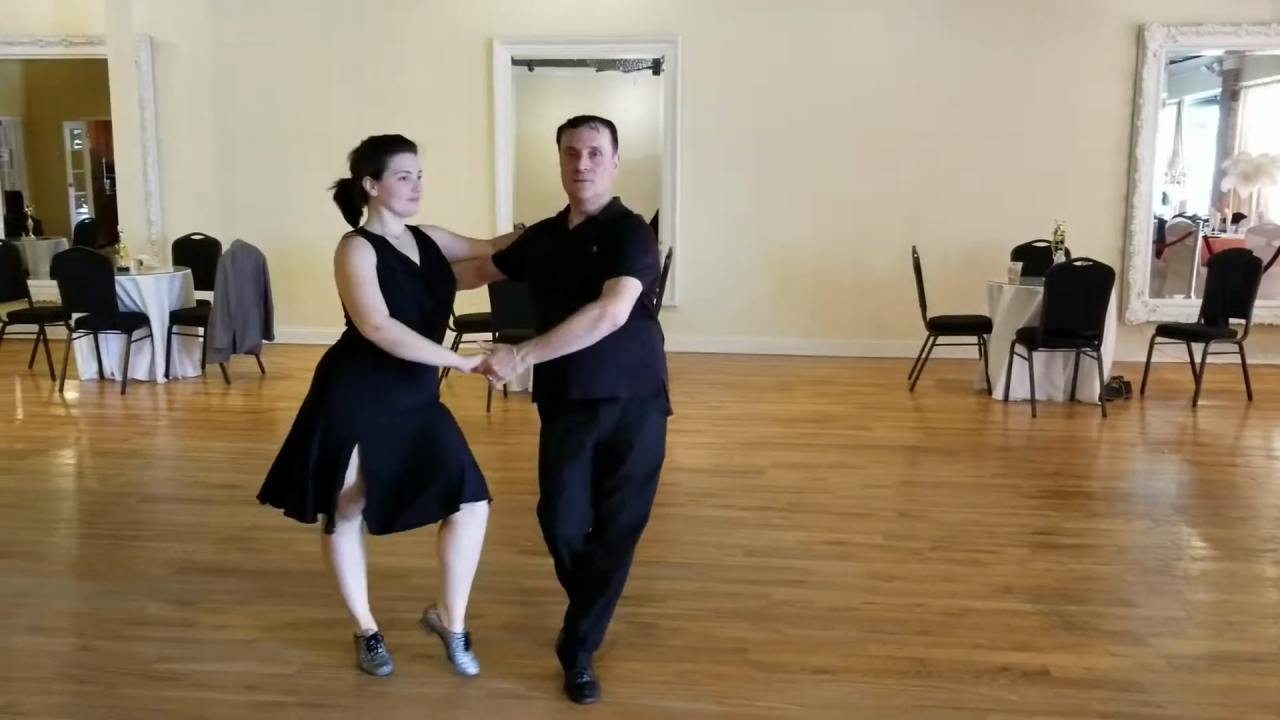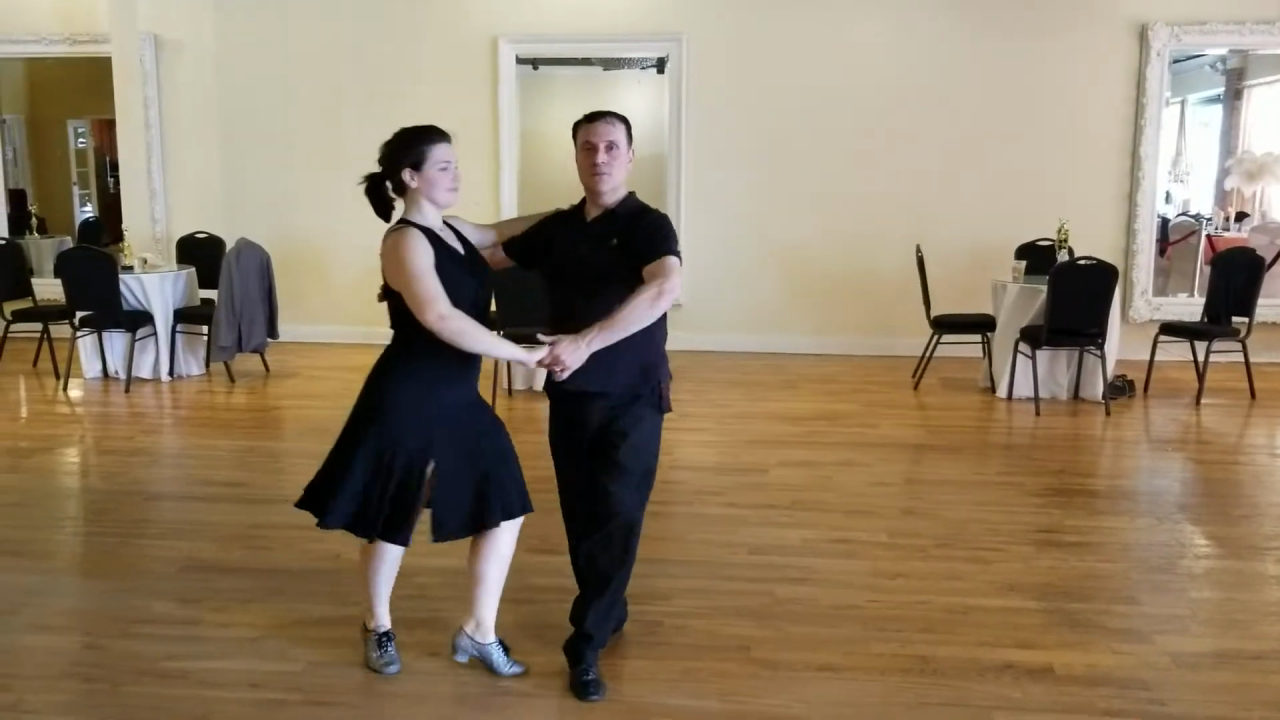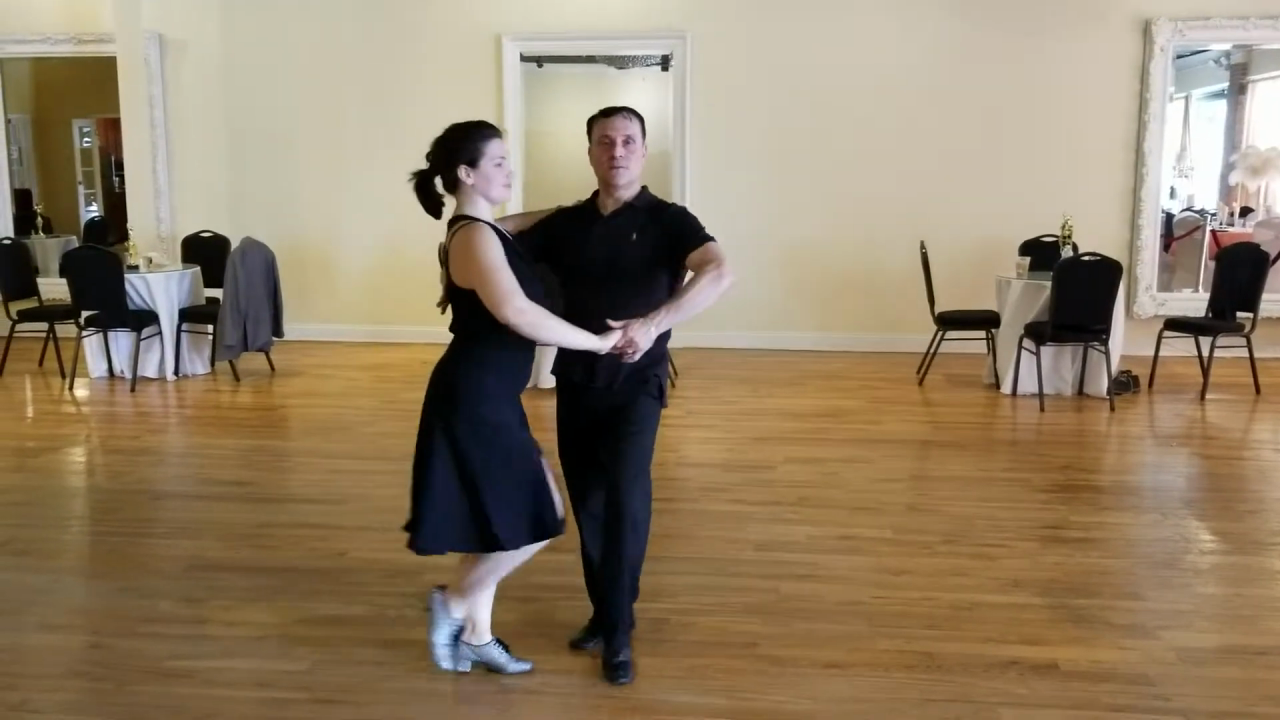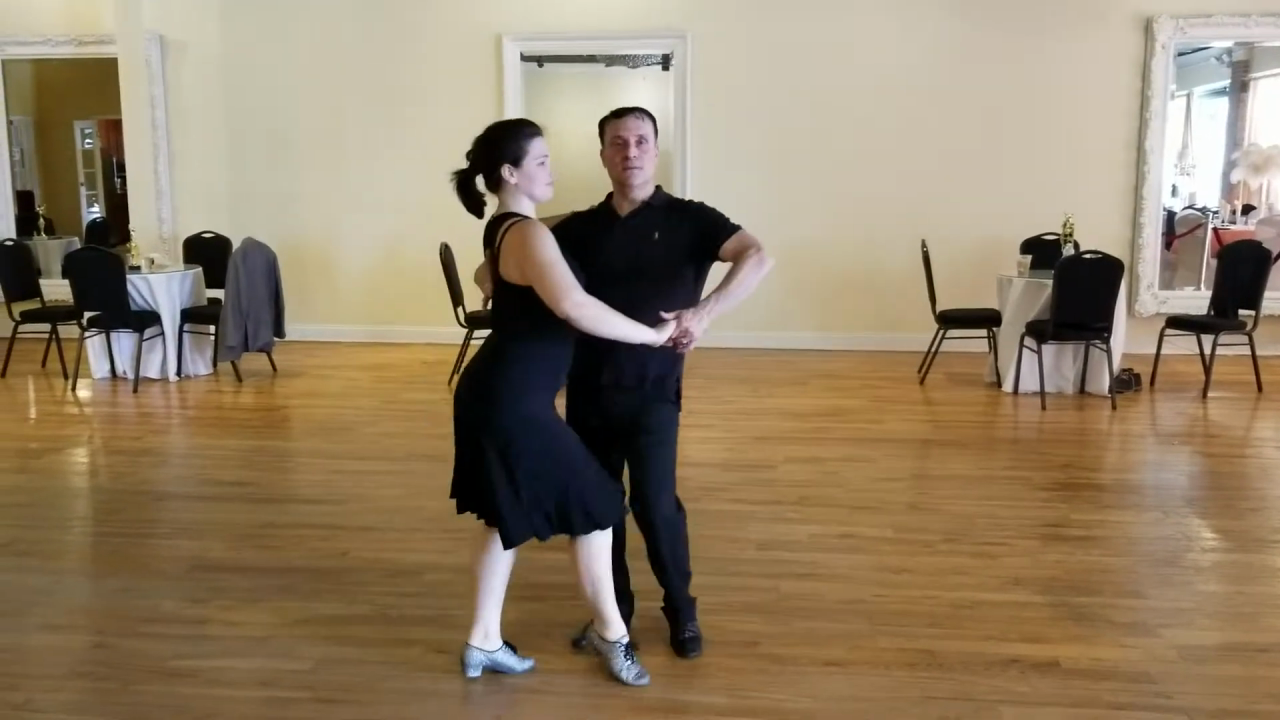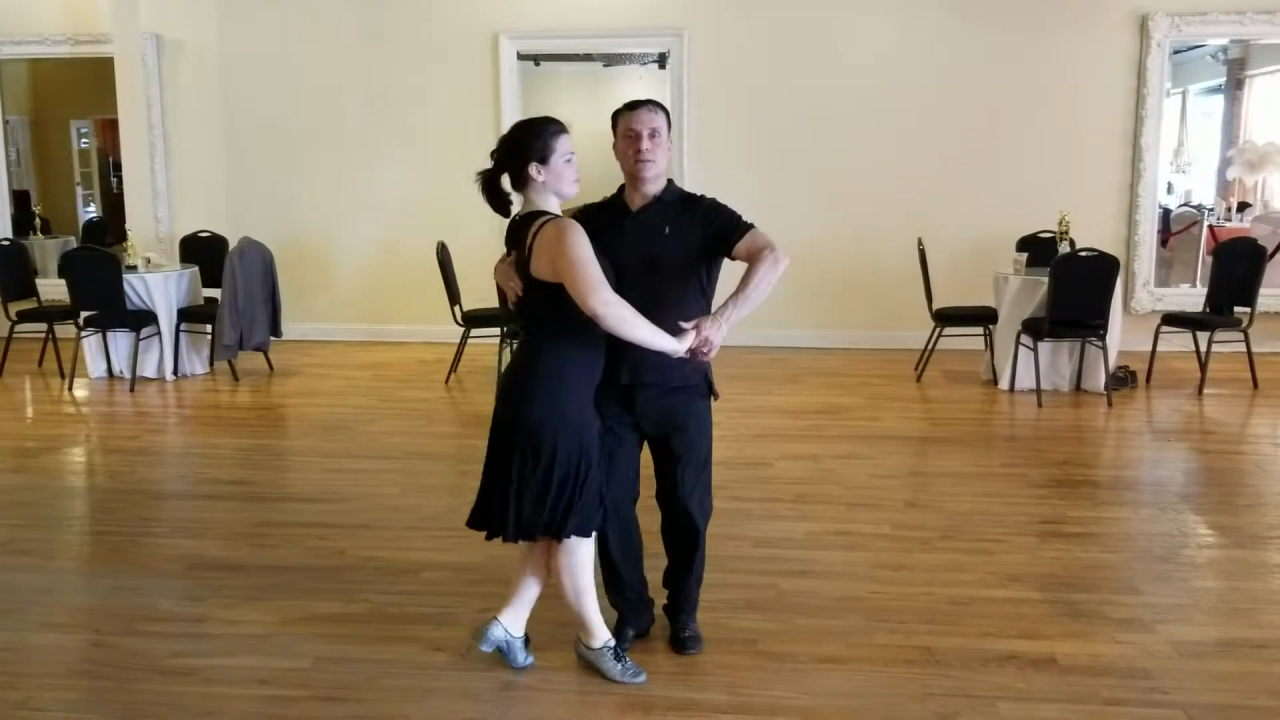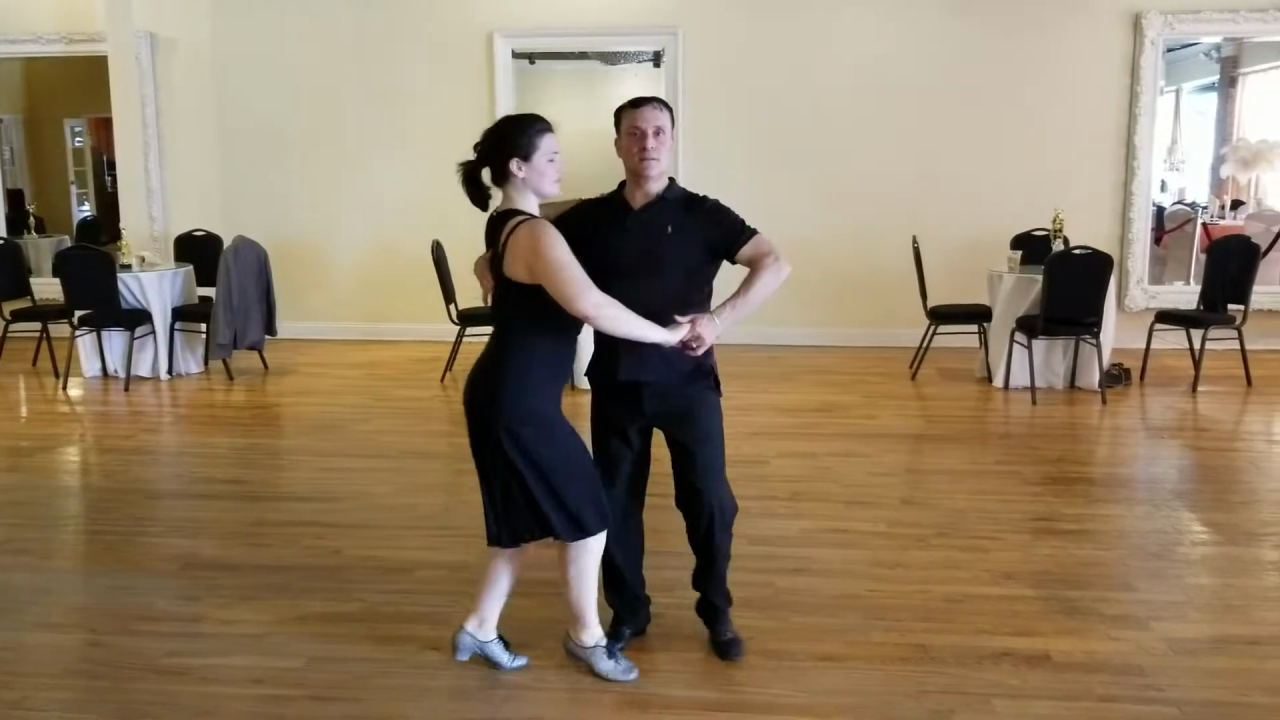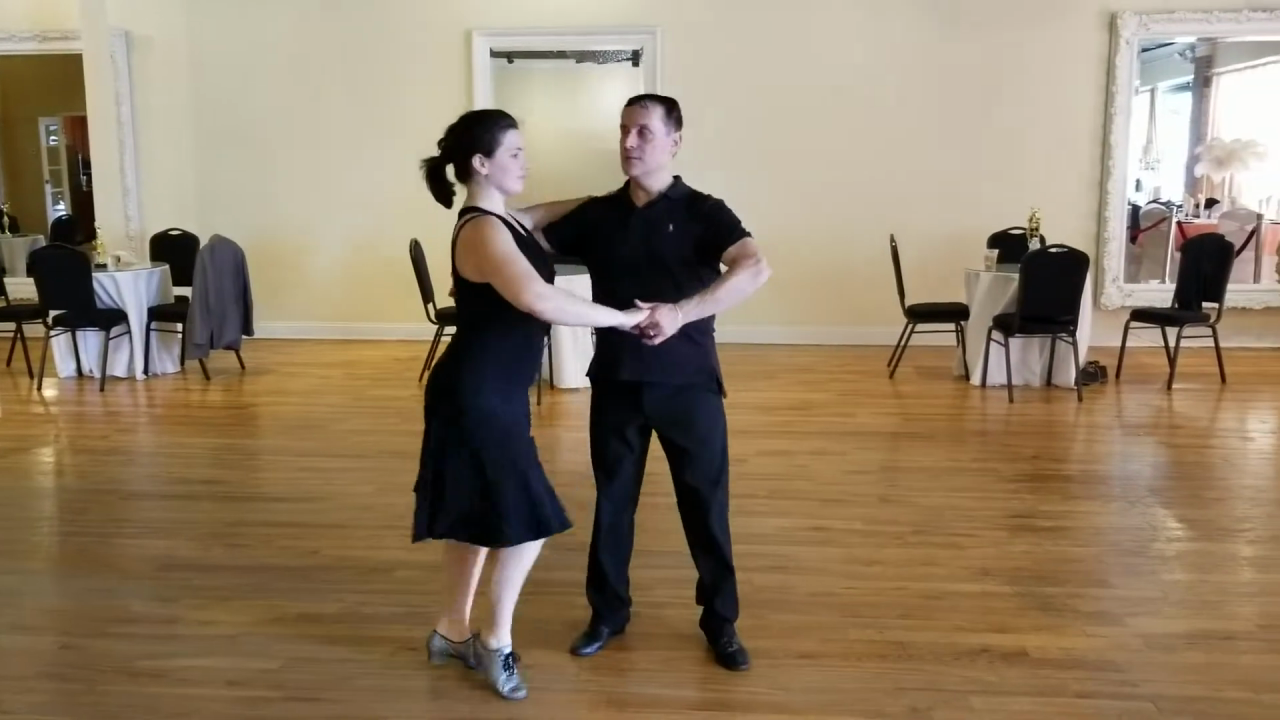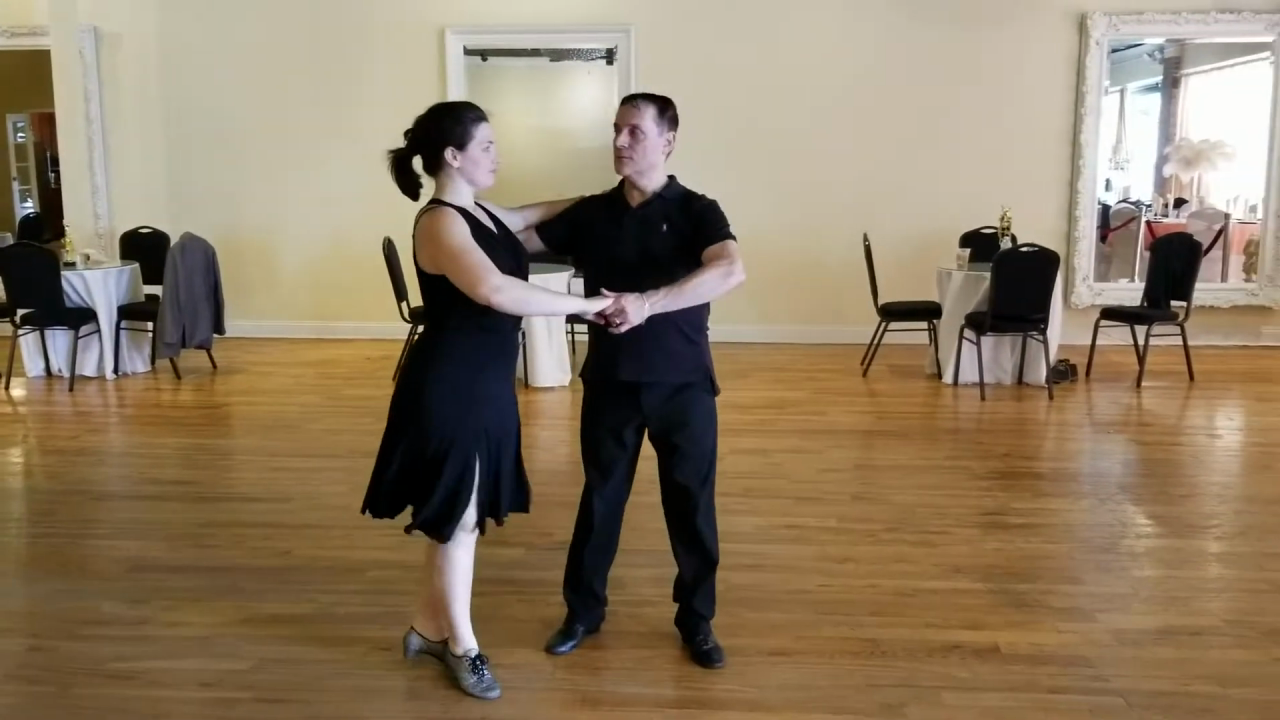
dt=0.3s
person 1, frame 1
left shoulder: (631, 232)
right shoulder: (541, 237)
left elbow: (612, 311)
right elbow: (478, 269)
left wrist: (522, 356)
left hip: (635, 403)
right hip: (565, 404)
left knee: (617, 526)
right knee: (561, 520)
left ankle: (580, 646)
right ankle: (590, 608)
person 1, frame 2
left shoulder: (649, 225)
right shoulder: (555, 228)
left elbow: (664, 290)
right elbow: (487, 255)
left wrist: (585, 342)
left hip: (633, 397)
right hip: (570, 394)
left knee: (615, 517)
right knee: (579, 514)
left ankle: (586, 644)
right ankle: (607, 611)
person 1, frame 3
left shoulder: (668, 222)
right shoulder: (564, 224)
left elbow: (718, 273)
left wrist: (653, 324)
left hip: (633, 383)
right hip: (576, 383)
left knee: (625, 496)
right knee: (587, 501)
left ankle: (619, 630)
right ankle: (604, 610)
person 1, frame 4
left shoulder: (687, 219)
right shoulder: (579, 228)
left elbow: (758, 258)
left wrist: (703, 313)
right wrist: (495, 274)
left hip: (649, 385)
right hip: (587, 385)
left knee: (655, 500)
left ankle: (680, 608)
right ankle: (611, 607)
person 1, frame 5
left shoulder: (701, 215)
right shoulder: (591, 221)
left elbow: (771, 257)
right elbow: (516, 263)
left wrist: (723, 319)
right wrist: (512, 277)
left hip: (682, 387)
right hip: (611, 388)
left knee: (687, 504)
right knee: (610, 503)
left ankle: (683, 610)
right ankle: (631, 612)
person 1, frame 6
left shoulder: (703, 214)
right shoulder: (590, 217)
left elbow: (774, 263)
left wrist: (720, 317)
right wrist: (490, 269)
left hip: (688, 381)
right hip: (617, 384)
left knee: (709, 499)
right knee: (617, 502)
left ankle: (716, 609)
right ankle: (628, 612)
person 1, frame 7
left shoulder: (704, 213)
right shoulder: (596, 215)
left elbow: (756, 268)
left wrist: (681, 312)
left hip: (688, 385)
right hip: (616, 384)
left knee: (705, 503)
right knee: (612, 499)
left ankle: (720, 620)
right ankle: (608, 611)
person 1, frame 8
left shoulder: (696, 211)
right shoulder: (590, 214)
left elbow: (730, 271)
right elbow: (515, 241)
left wrist: (647, 302)
left hip: (683, 384)
right hip: (610, 383)
left knee: (691, 502)
right knee: (601, 497)
left ankle: (696, 619)
right ankle: (583, 609)
person 2, frame 1
left shoulder: (428, 240)
right shoulder: (356, 249)
left elbow: (488, 249)
right elbow: (378, 328)
right wrist: (459, 361)
left hip: (415, 402)
right hip: (351, 400)
left knee: (469, 499)
right knee: (344, 515)
left ankle: (449, 615)
right ankle: (366, 630)
person 2, frame 2
left shoulder: (451, 233)
right shoulder: (405, 241)
left elbow: (501, 234)
right elbow: (440, 319)
right wrist: (523, 355)
left hip: (460, 400)
right hip: (407, 401)
left knee: (507, 509)
right knee: (390, 522)
left ankle: (479, 631)
right ankle: (378, 626)
person 2, frame 3
left shoulder: (482, 230)
right shoulder: (474, 238)
left elbow: (518, 231)
right elbow: (515, 312)
right wrist: (597, 342)
left hip: (483, 397)
right hip: (474, 402)
left knee: (484, 524)
right knee: (533, 525)
left ankle: (475, 638)
right ankle: (453, 602)
person 2, frame 4
left shoulder: (506, 227)
right shoulder: (527, 234)
right elbow: (573, 306)
right wrist: (652, 335)
left hip: (499, 393)
right hip: (513, 401)
left knee: (511, 520)
right knee: (594, 511)
left ankle: (483, 643)
right ankle: (611, 633)
person 2, frame 5
left shoulder: (524, 227)
right shoulder: (561, 233)
right elbow: (601, 306)
right wrist: (672, 344)
left hip: (537, 391)
right hip: (552, 397)
left knee: (562, 523)
right knee: (571, 525)
left ankle: (509, 624)
right ankle: (595, 639)
person 2, frame 6
left shoulder: (506, 224)
right shoulder: (535, 236)
right elbow: (589, 306)
right wrist: (665, 335)
left hip: (510, 391)
right hip: (518, 399)
left knee: (534, 521)
right knee: (584, 519)
left ankle: (479, 629)
right ankle: (587, 636)
person 2, frame 7
left shoulder: (498, 220)
right shoulder: (481, 232)
left elbow: (543, 215)
right elbow: (539, 301)
right wrist: (622, 317)
left hip: (495, 391)
right hip: (476, 396)
left knee: (483, 519)
right knee: (526, 521)
left ankle: (451, 632)
right ankle: (496, 642)
person 2, frame 8
left shoulder: (477, 212)
right shoulder: (440, 222)
left elbow: (530, 218)
right elbow: (495, 291)
right wrist: (583, 304)
left hip: (486, 386)
right hip: (446, 391)
left knee: (460, 516)
right knee: (455, 520)
left ankle: (428, 628)
right ankle: (461, 645)
